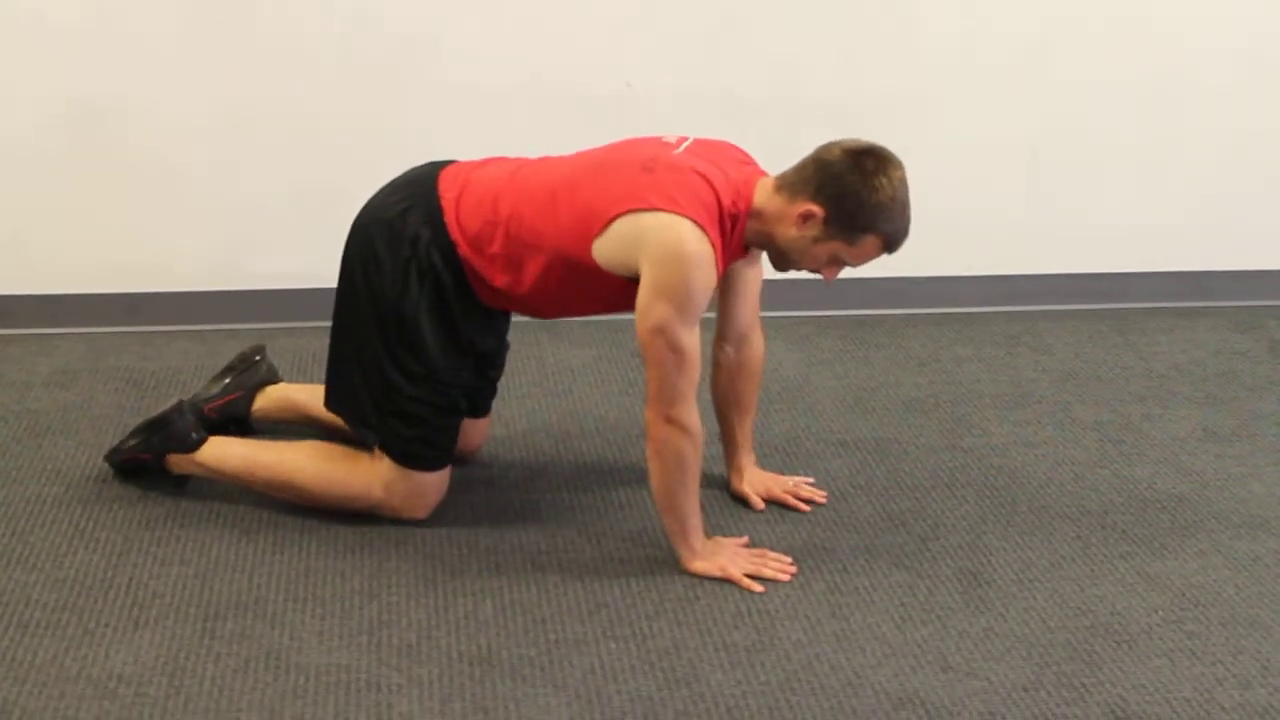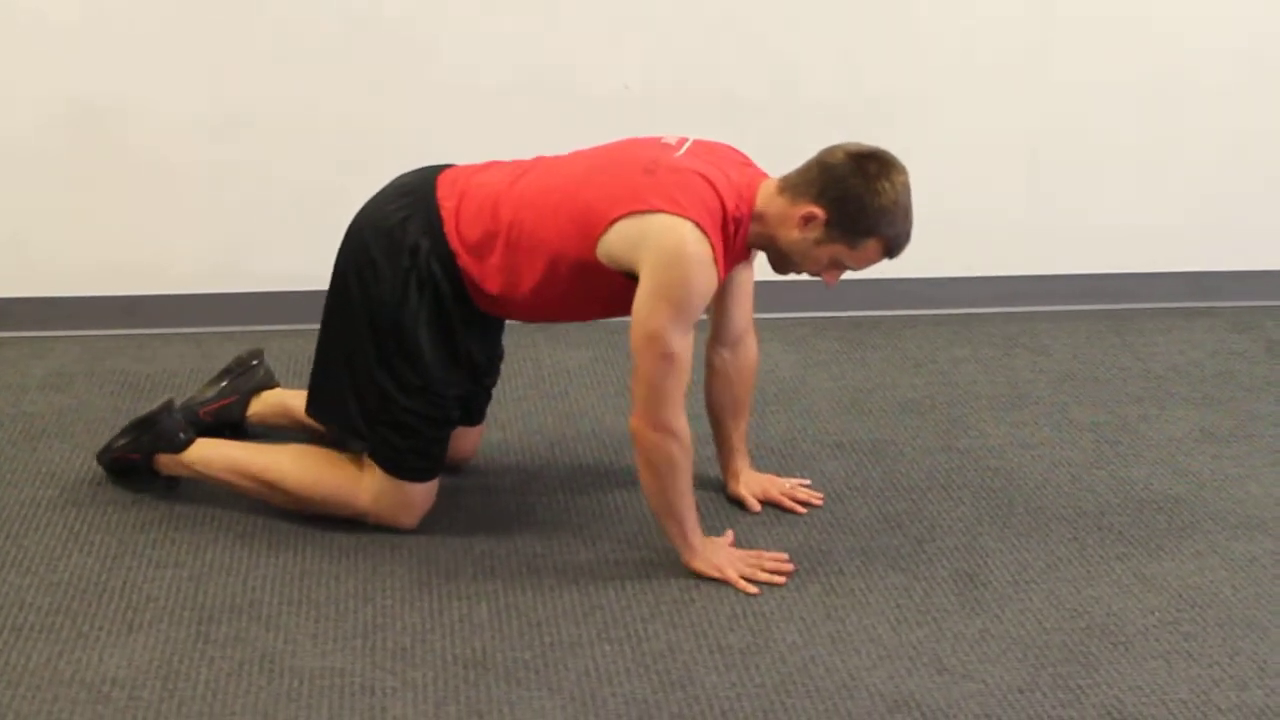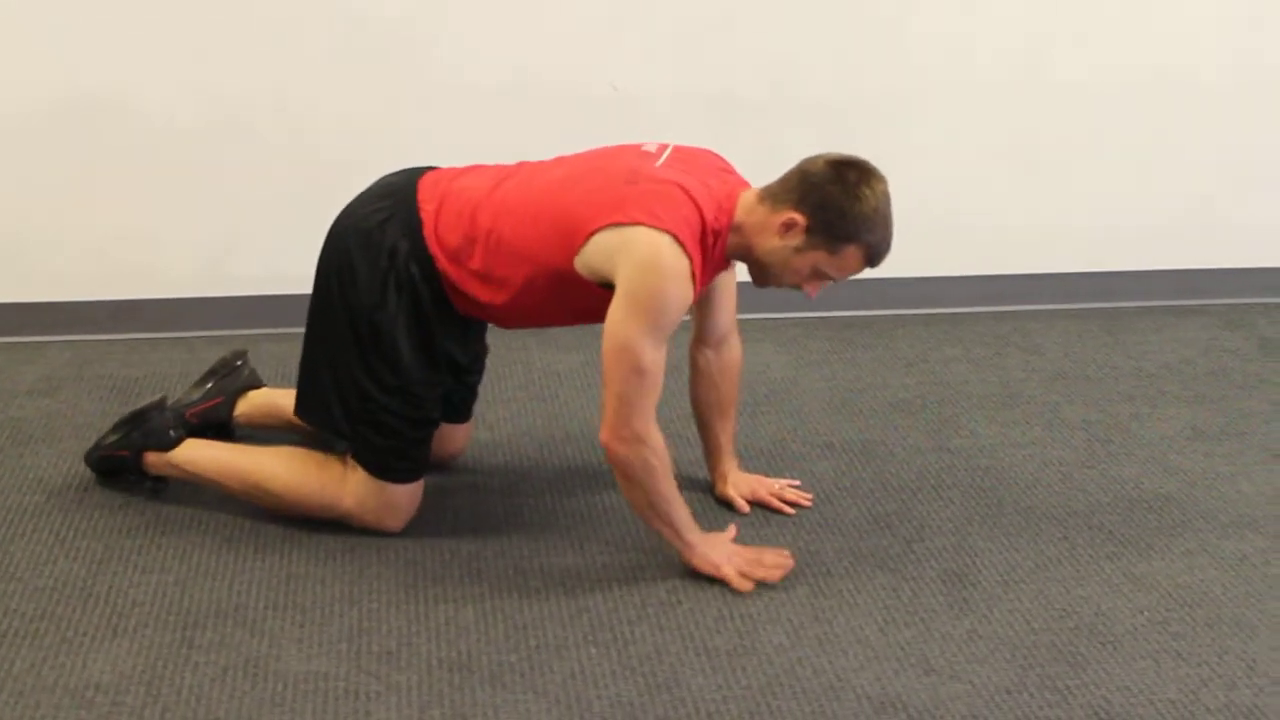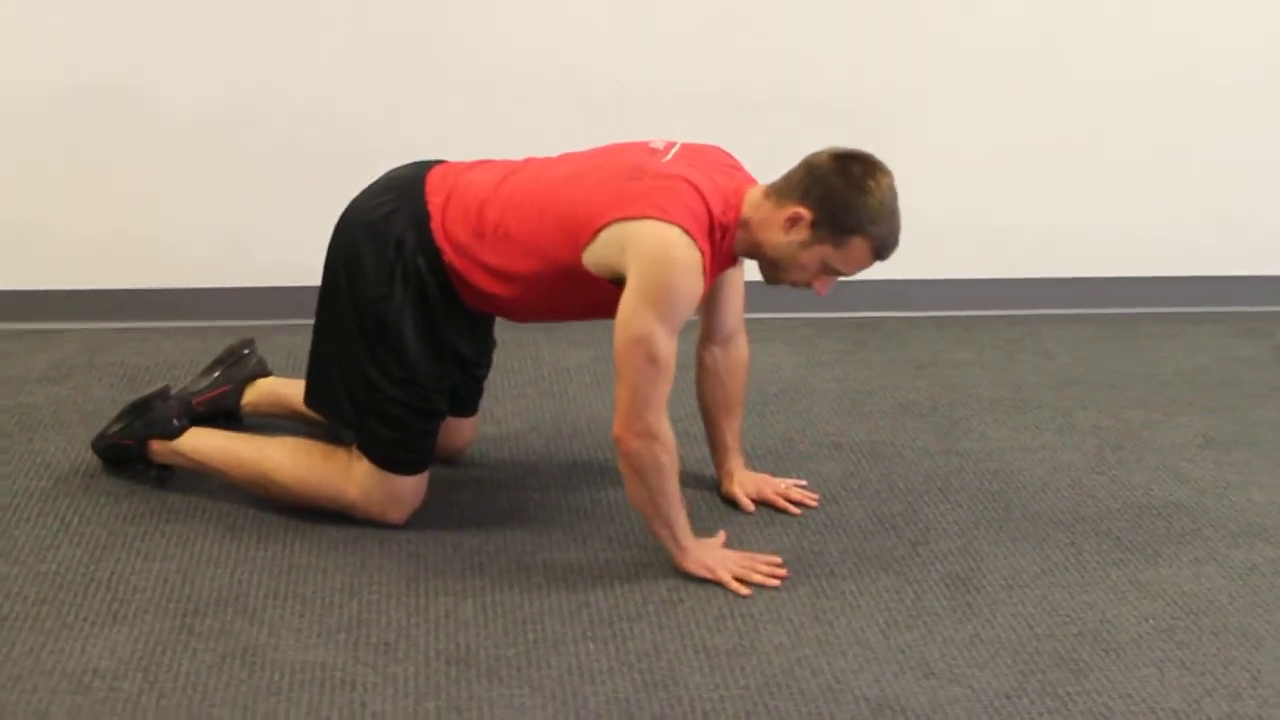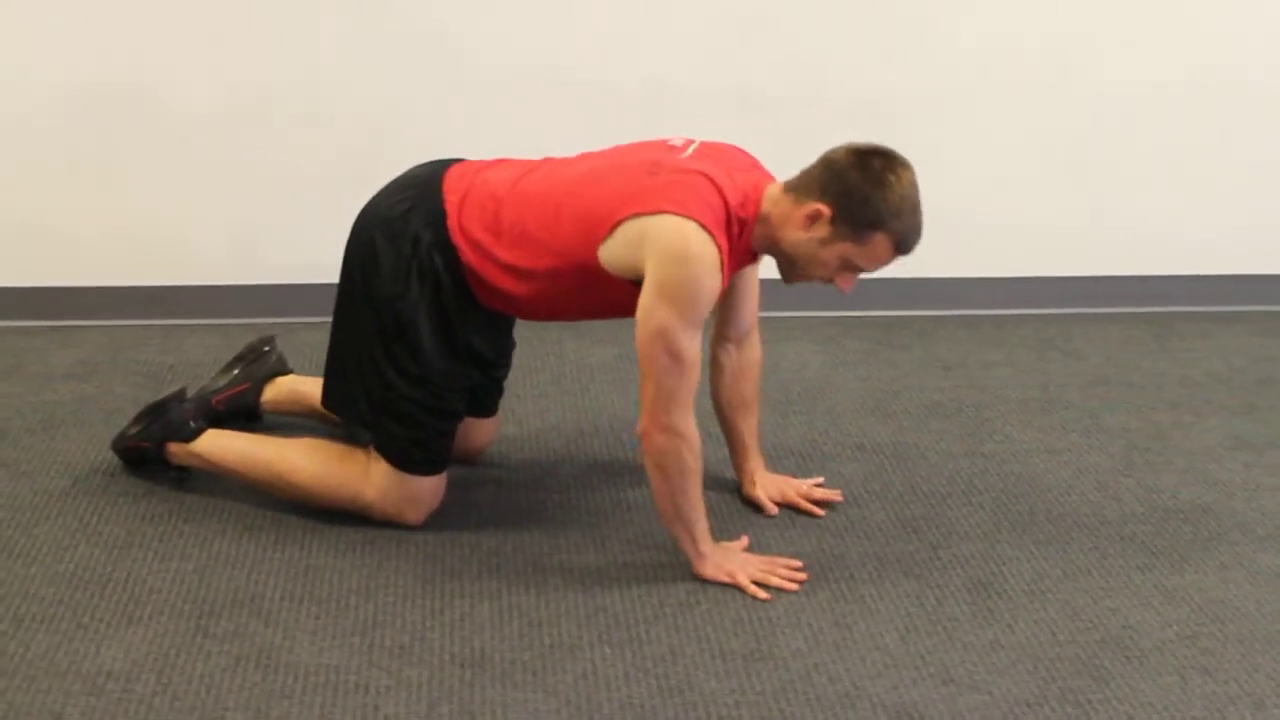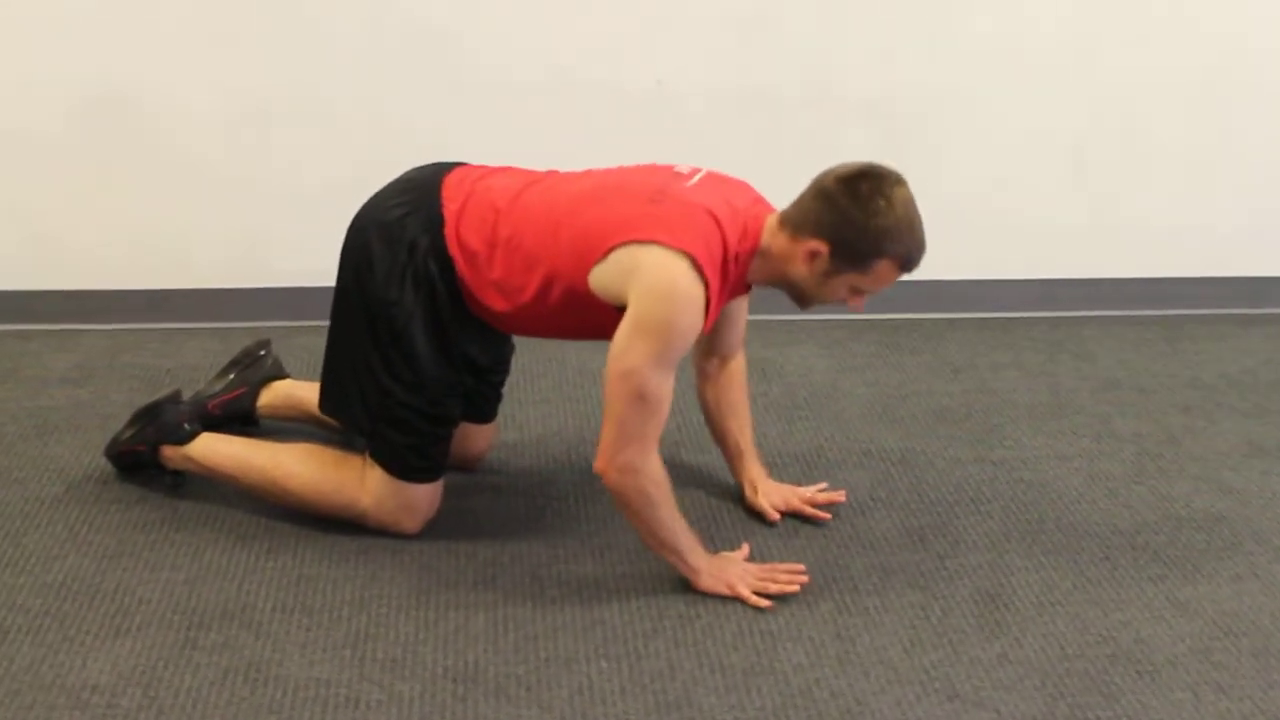
dt=0.3s
person 1, frame 1
left shoulder: (745, 188)
right shoulder: (685, 243)
left elbow: (740, 339)
right elbow: (670, 415)
left wrist: (744, 465)
right wrist: (693, 548)
left hip: (454, 225)
right hip: (411, 253)
left knee: (462, 436)
right knee: (411, 488)
left ankle: (259, 395)
right ankle: (189, 446)
person 1, frame 2
left shoulder: (744, 190)
right shoulder: (686, 246)
left elbow: (732, 342)
right elbow: (656, 422)
left wrist: (738, 467)
right wrist: (695, 549)
left hip: (448, 222)
right hip: (410, 258)
left knee: (454, 445)
right knee: (397, 499)
left ankle: (256, 397)
right ankle: (176, 446)
person 1, frame 3
left shoulder: (726, 197)
right shoulder: (663, 256)
left elbow: (716, 343)
right elbow: (625, 436)
left wrist: (726, 468)
right wrist: (695, 547)
left hip: (428, 223)
right hip: (390, 261)
left knee: (443, 444)
right knee: (382, 504)
left ankle: (241, 399)
right ankle: (164, 446)
person 1, frame 4
left shoulder: (731, 192)
right shoulder: (673, 250)
left elbow: (723, 342)
right elbow: (637, 430)
left wrist: (732, 467)
right wrist: (686, 549)
left hip: (438, 217)
right hip: (398, 253)
left knee: (449, 436)
right knee: (386, 493)
left ankle: (248, 385)
right ankle: (167, 434)
person 1, frame 5
left shoulder: (750, 191)
right shoulder: (691, 246)
left elbow: (736, 341)
right elbow: (664, 428)
left wrist: (753, 469)
right wrist: (705, 556)
left hip: (457, 215)
right hip: (414, 253)
left knee: (467, 438)
right knee: (404, 495)
left ankle: (267, 386)
right ankle: (186, 436)
person 1, frame 6
left shoulder: (751, 220)
right shoulder: (679, 281)
left elbow: (719, 358)
right elbow: (621, 461)
left wrist: (754, 477)
right wrist: (702, 567)
left hip: (454, 213)
right hip: (409, 255)
left knee: (466, 444)
right knee: (402, 502)
left ankle: (263, 389)
right ankle: (182, 440)
